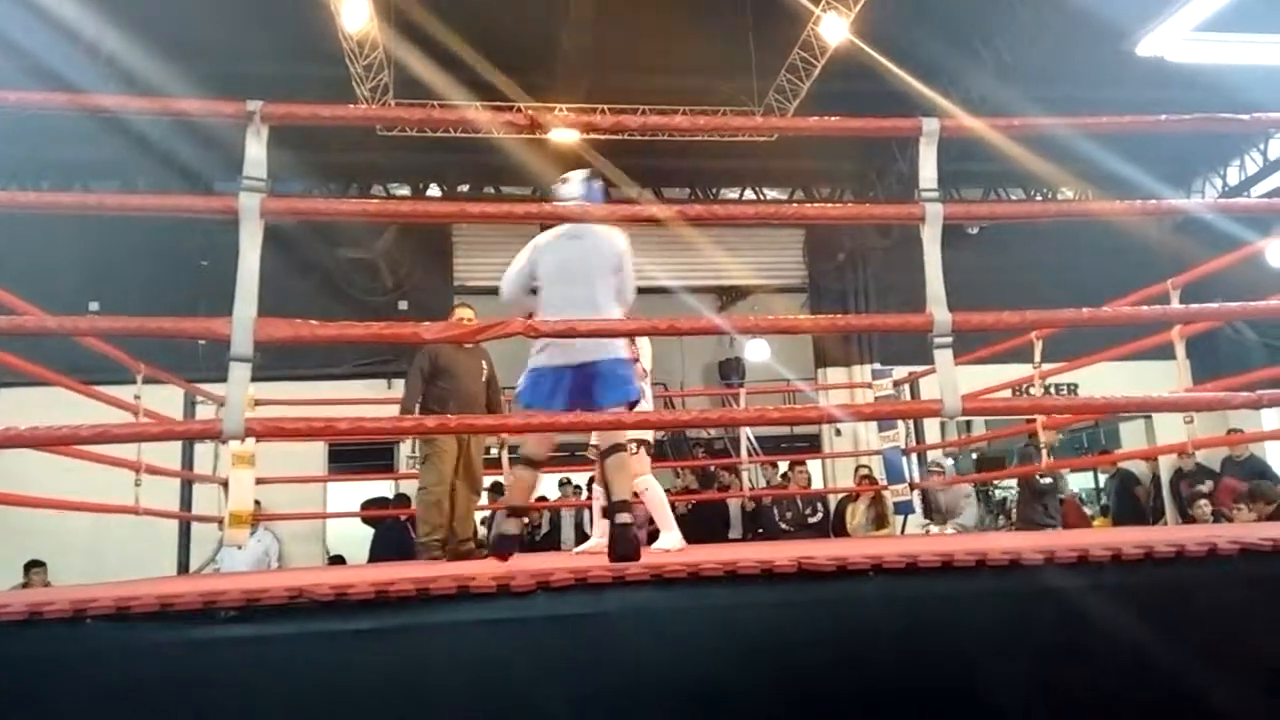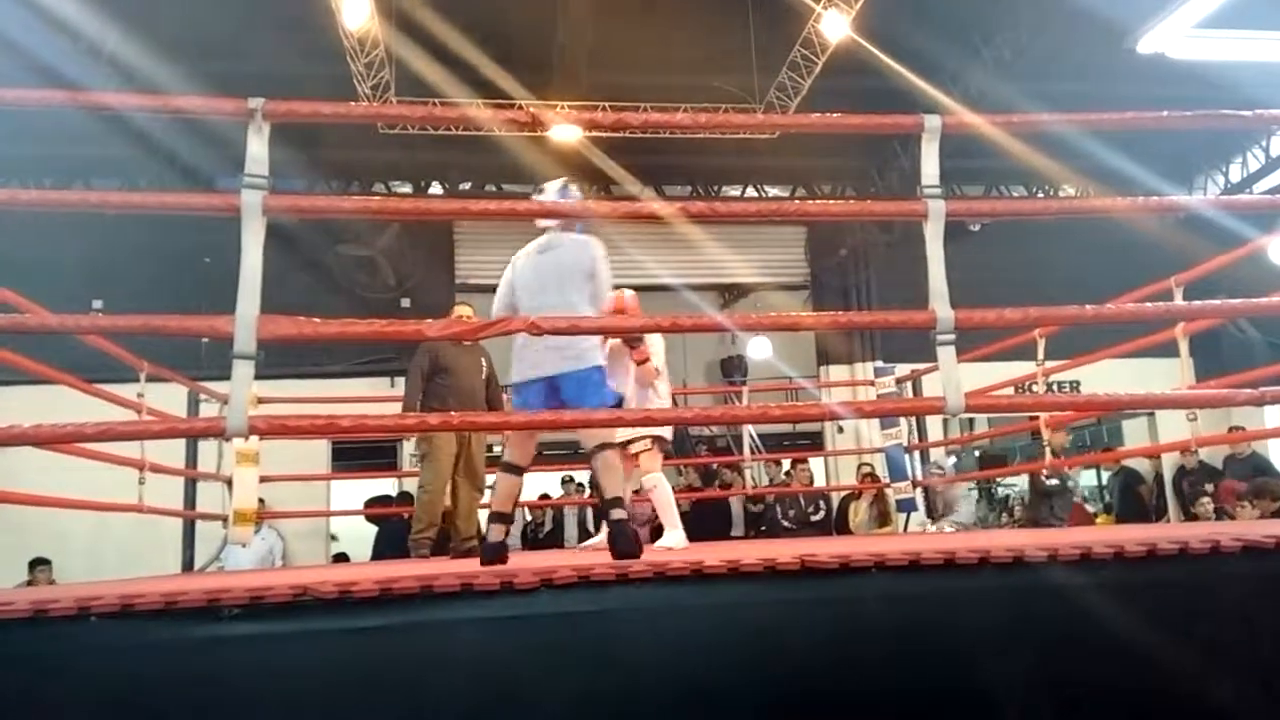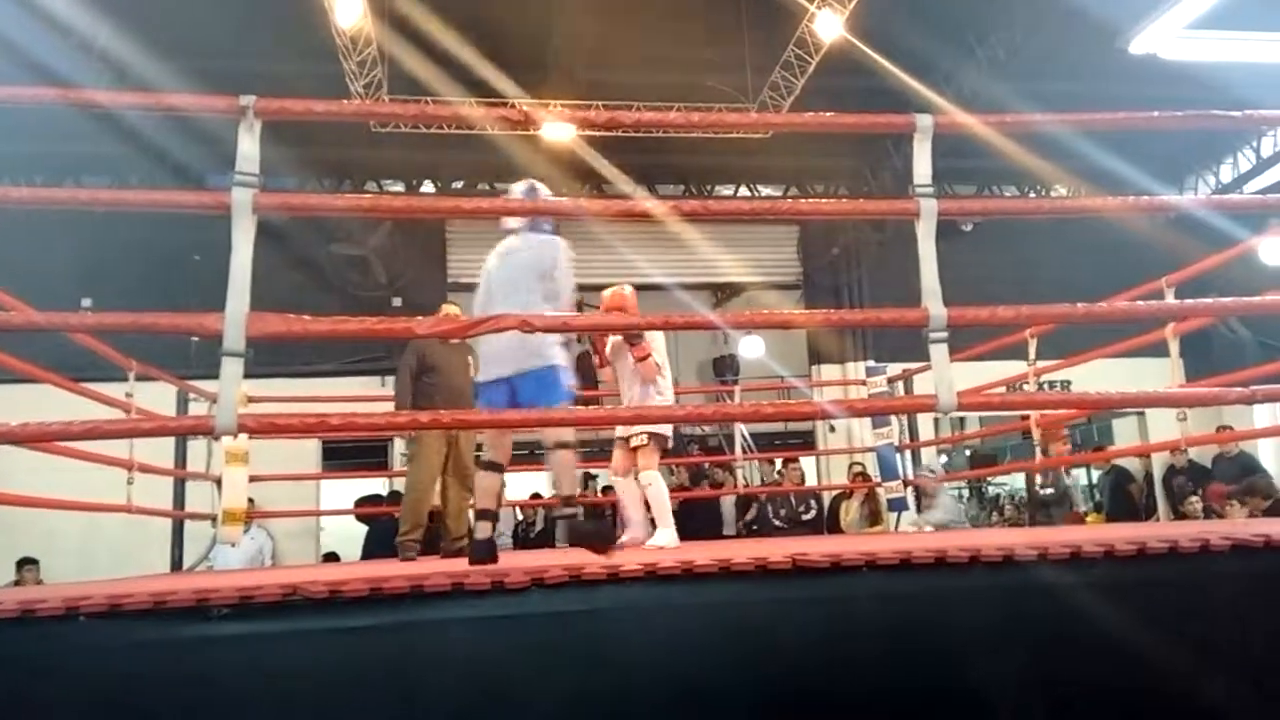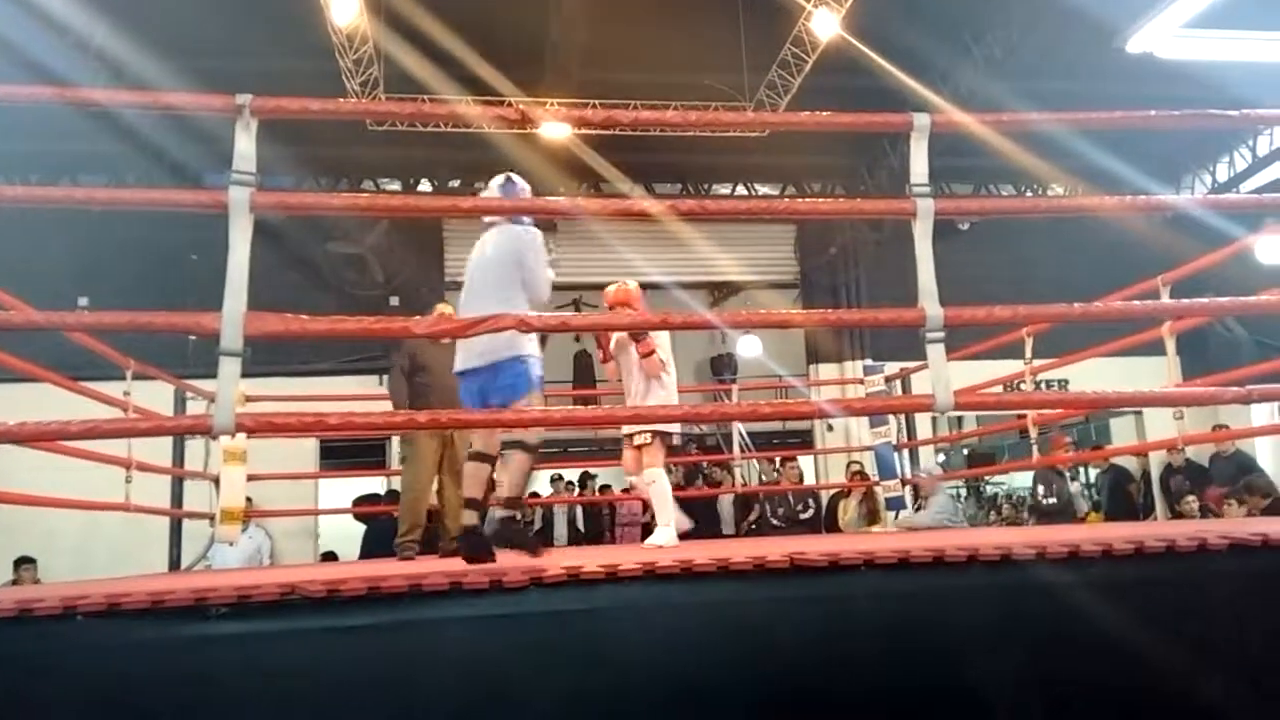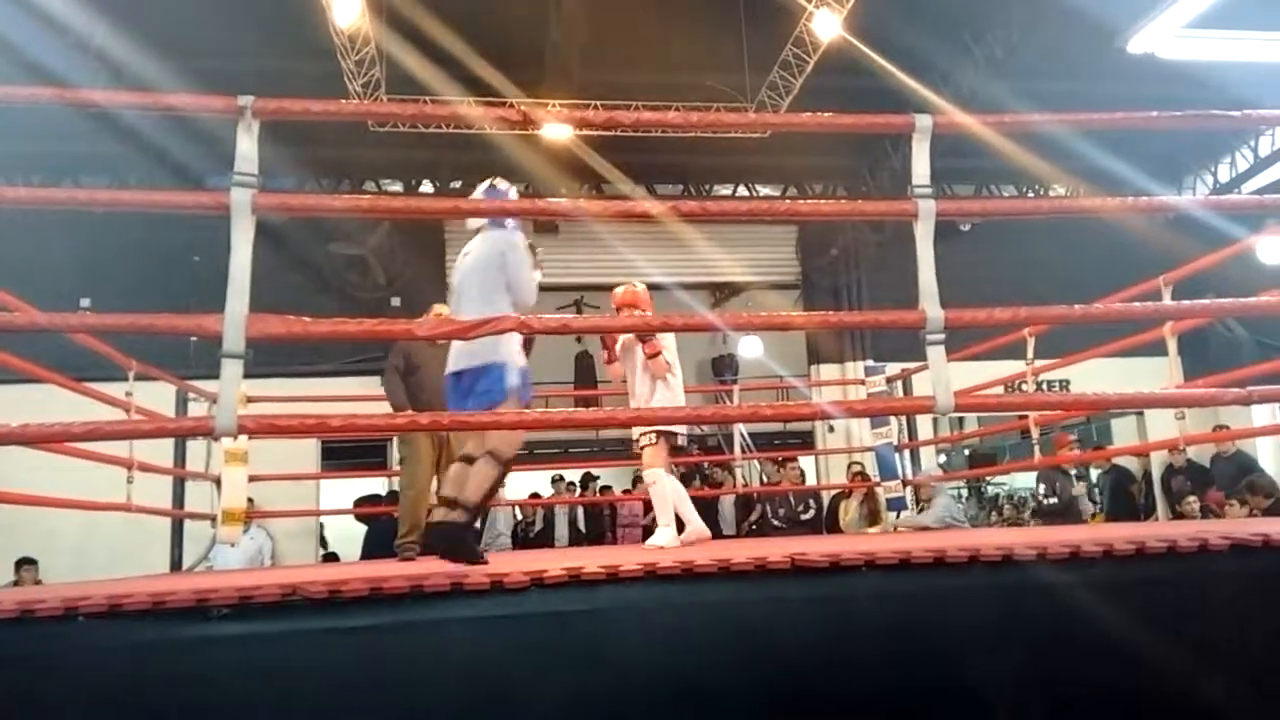
dt=0.1s
person 1, frame 1
left shoulder: (541, 243)
right shoulder: (615, 239)
left elbow: (510, 291)
right elbow: (624, 297)
left hip: (554, 352)
right hip: (604, 350)
left knee: (536, 444)
right knee: (613, 441)
left ankle: (508, 531)
right ankle: (623, 527)
person 1, frame 2
left shoulder: (523, 258)
right shoulder: (590, 247)
left elbow: (501, 312)
right elbow: (600, 303)
left hip: (531, 363)
right hip: (580, 357)
left knee: (516, 450)
right knee: (601, 440)
left ankle: (494, 540)
right ankle: (619, 523)
person 1, frame 3
left shoulder: (495, 258)
right shoulder: (551, 247)
left elbow: (481, 310)
right elbow: (562, 303)
left hip: (494, 359)
right hip: (537, 356)
left knee: (495, 449)
right knee: (560, 436)
left ankle: (482, 539)
right ankle: (572, 520)
person 1, frame 4
left shoulder: (481, 247)
right shoulder: (526, 236)
right elbow: (540, 295)
right wrist: (546, 269)
left hip: (473, 350)
right hip: (510, 347)
left knee: (484, 442)
right knee: (527, 430)
left ankle: (470, 529)
right ankle: (507, 519)
person 1, frame 5
left shoulder: (468, 253)
right shoulder: (509, 240)
right elbow: (524, 299)
right wrist: (531, 273)
left hip: (465, 357)
right hip: (495, 353)
left knee: (476, 445)
right knee: (505, 440)
left ankle: (440, 522)
right ankle: (456, 523)
person 2, frame 1
left shoulder: (483, 355)
right shoulder: (434, 349)
left elbow: (493, 391)
right elbow: (415, 381)
right wrist: (407, 413)
left hip: (473, 431)
left knee: (468, 487)
right knee: (436, 484)
left ankle: (461, 544)
right ankle: (430, 543)
person 2, frame 2
left shoulder: (482, 353)
right shoulder: (433, 346)
left elbow: (493, 389)
right elbow: (415, 379)
right wrist: (410, 412)
left hip: (474, 428)
left knee: (470, 485)
right knee: (434, 482)
left ankle: (464, 542)
right ankle: (421, 540)
person 2, frame 3
left shoulder: (468, 352)
right shoulder: (421, 345)
right elbow: (404, 378)
right wrist: (402, 411)
left hip: (462, 427)
right hip: (428, 426)
left knee: (460, 485)
right knee: (421, 483)
left ankle: (455, 542)
right ankle: (409, 542)
person 2, frame 4
left shoulder: (458, 350)
right shoulder: (413, 345)
right elbow: (397, 378)
right wrist: (402, 410)
left hip: (455, 427)
right hip: (422, 426)
left knee: (455, 484)
right knee: (416, 483)
left ankle: (451, 541)
right ankle: (407, 542)
person 2, frame 5
right shoulder: (408, 345)
right elbow: (392, 377)
right wrist: (403, 408)
right hip: (418, 427)
right knee: (416, 486)
right ankle: (407, 544)
person 3, frame 1
left shoulder: (637, 339)
left elbow: (638, 373)
left wrist: (628, 345)
left knee: (639, 474)
left ankle: (671, 533)
right ankle: (600, 538)
person 3, frame 2
left shoulder: (649, 336)
right shoulder: (612, 344)
left elbow: (650, 376)
right elbow: (607, 381)
left wrist: (635, 343)
left hip: (650, 413)
left knee: (648, 471)
left ankle: (674, 532)
right ankle: (609, 534)
person 3, frame 3
left shoulder: (650, 331)
right shoulder: (613, 339)
left elbow: (651, 372)
right elbow: (611, 378)
left wrist: (635, 340)
right wrist: (598, 348)
left hip: (654, 408)
right hip: (631, 411)
left knee: (646, 467)
right knee: (619, 470)
left ankle: (666, 531)
right ankle: (635, 527)
person 3, frame 4
left shoulder: (654, 328)
right shoulder: (618, 336)
left elbow: (655, 368)
right elbow: (613, 374)
left wrist: (640, 336)
right wrist: (602, 343)
left hip: (658, 406)
right hip: (635, 409)
left knee: (650, 465)
right knee: (631, 469)
left ankle: (665, 528)
right ankle: (675, 518)
person 3, frame 5
left shoulder: (660, 329)
right shoulder: (624, 338)
left elbow: (662, 369)
right elbow: (616, 374)
left wrist: (647, 338)
right wrist: (608, 344)
left hip: (664, 408)
left knee: (652, 466)
right knee: (658, 473)
left ankle: (667, 530)
right ankle: (695, 525)
